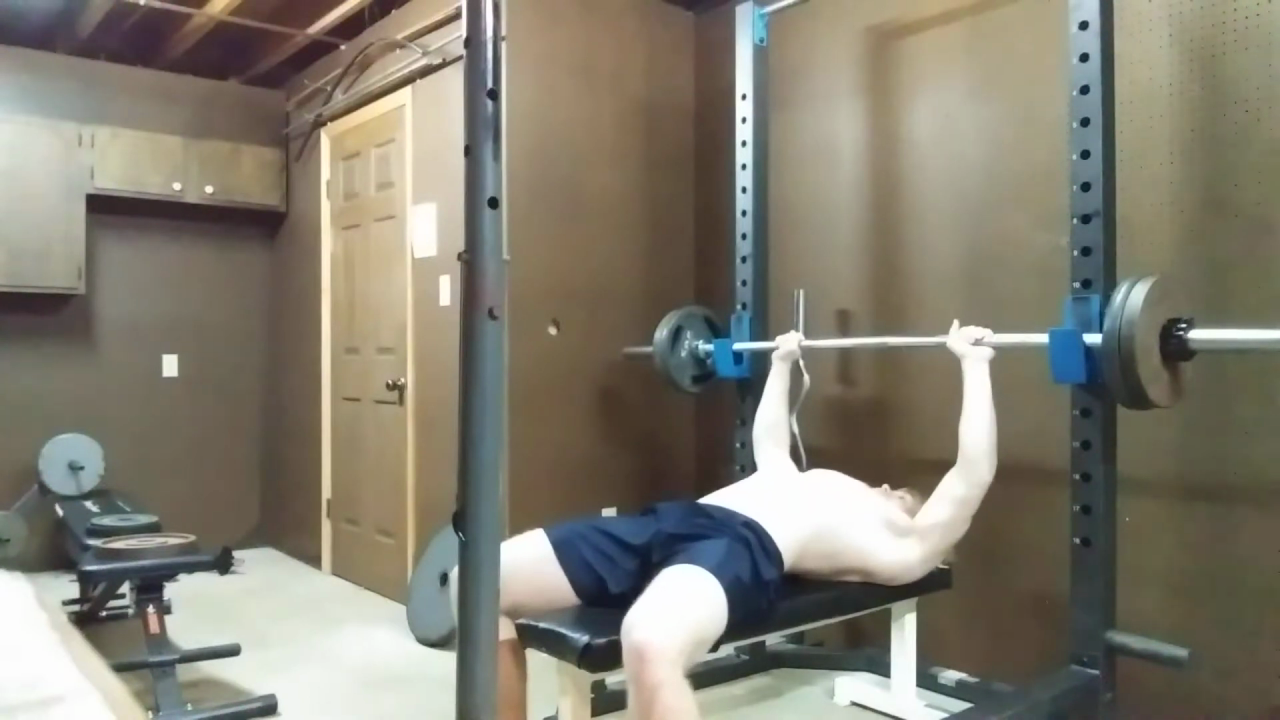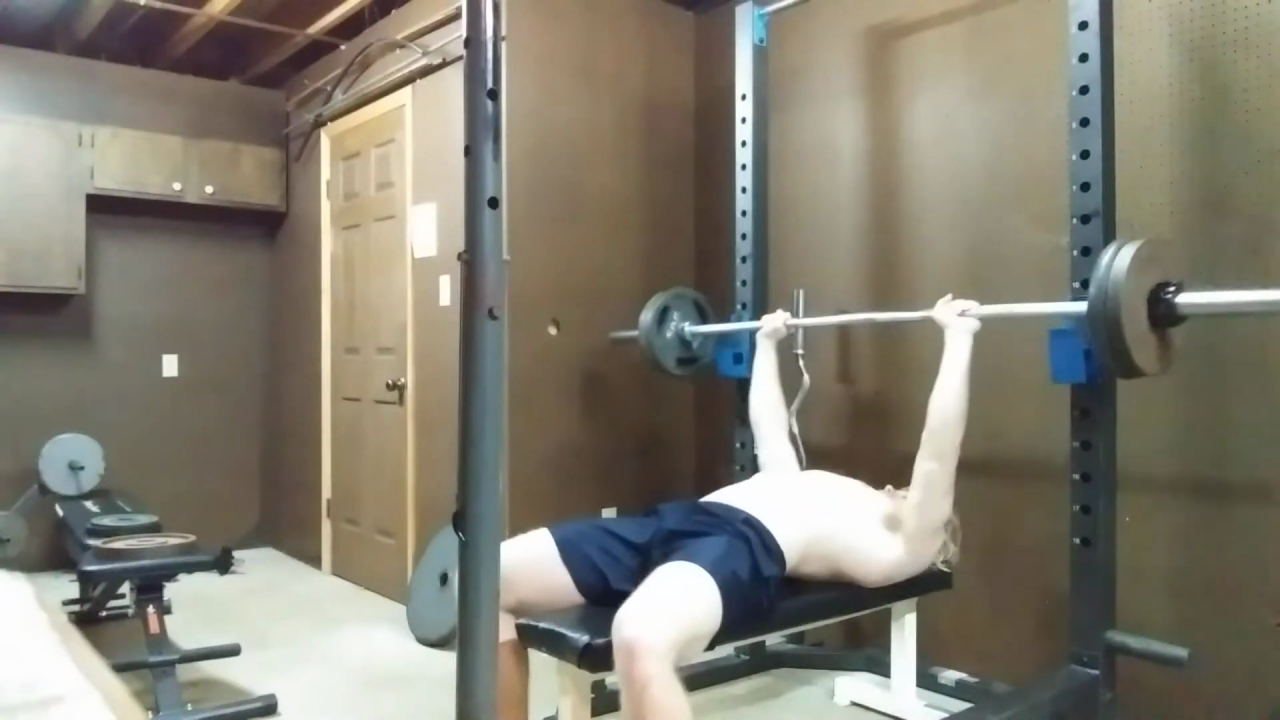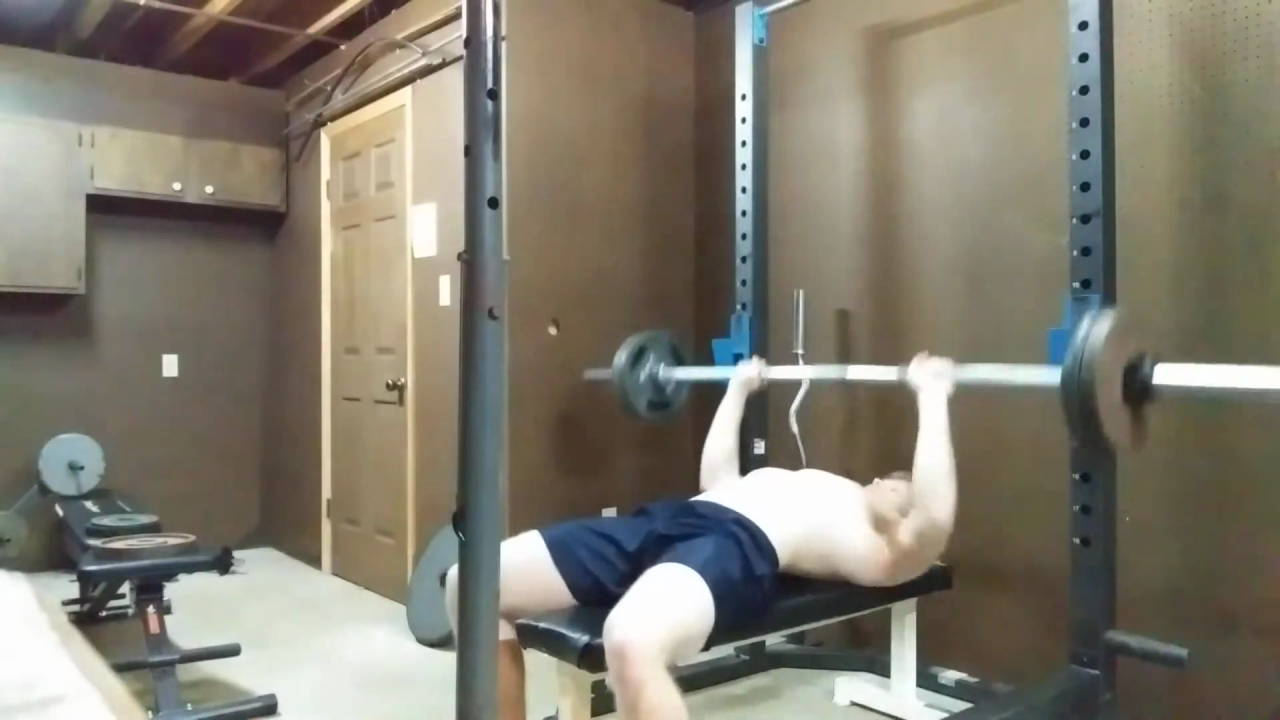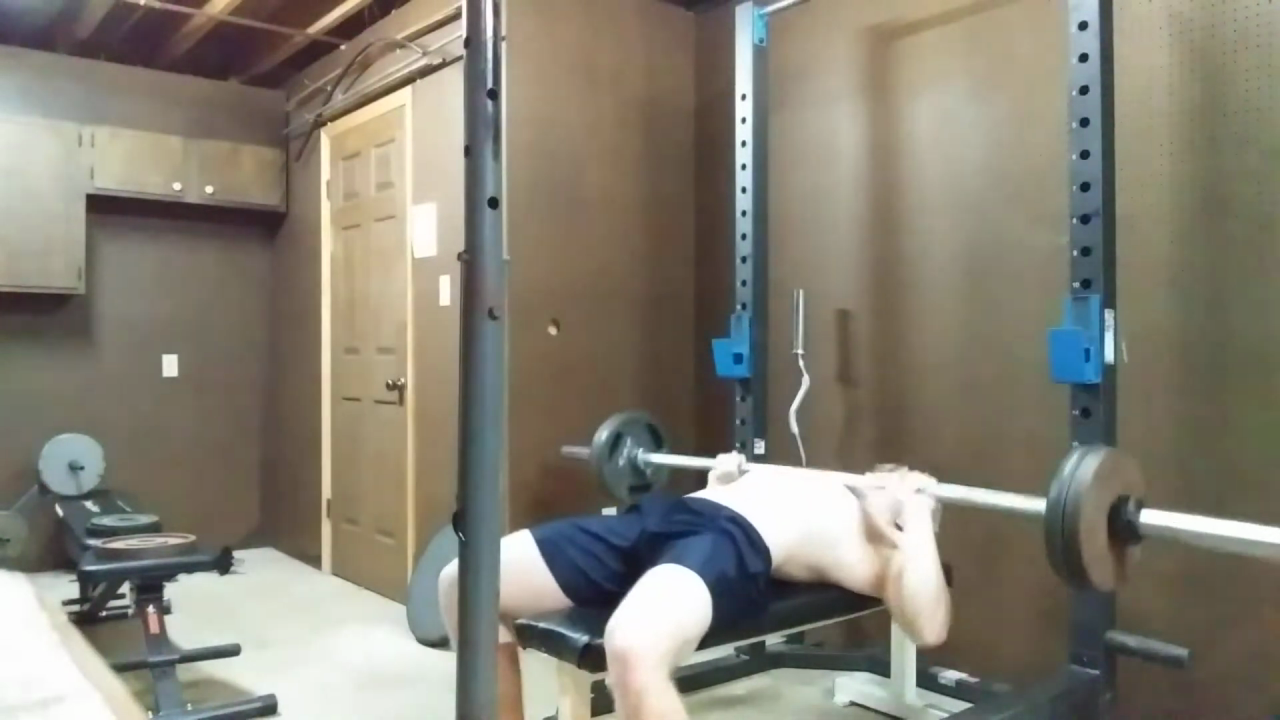
dt=0.4s
person 1, frame 1
left shoulder: (906, 546)
right shoulder: (811, 496)
left elbow: (974, 474)
right elbow: (769, 444)
left wrist: (973, 364)
right wrist: (782, 363)
right hip: (674, 522)
left knee: (648, 645)
person 1, frame 2
left shoulder: (899, 549)
right shoulder: (810, 497)
left elbow: (939, 453)
right elbow: (770, 432)
left wrist: (957, 337)
right wrist: (766, 342)
left knee: (640, 641)
person 1, frame 3
left shoulder: (890, 556)
right shoulder: (824, 511)
left elbow: (935, 515)
right elbow: (717, 478)
left wrist: (931, 398)
right wrist: (738, 390)
left knee: (631, 642)
person 1, frame 4
left shoulder: (882, 556)
left elbow: (928, 627)
left wrist: (918, 511)
right wrist: (718, 481)
left knee: (633, 647)
right knee: (464, 582)
